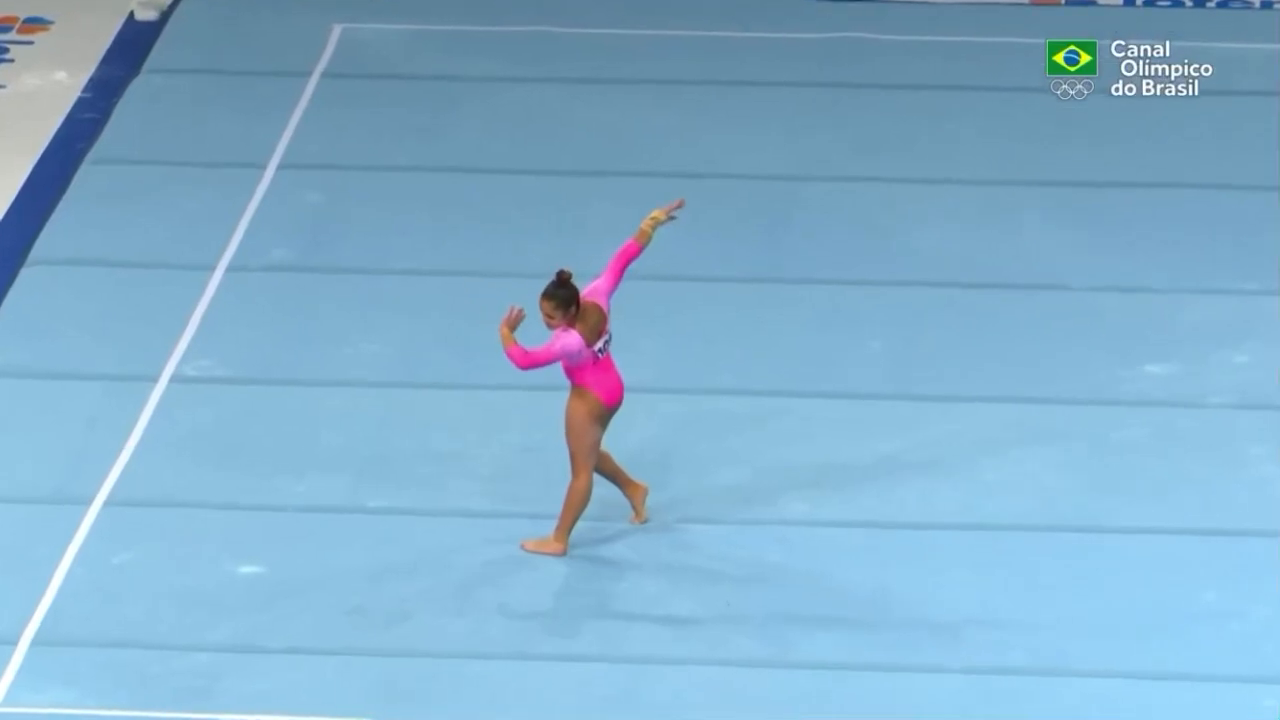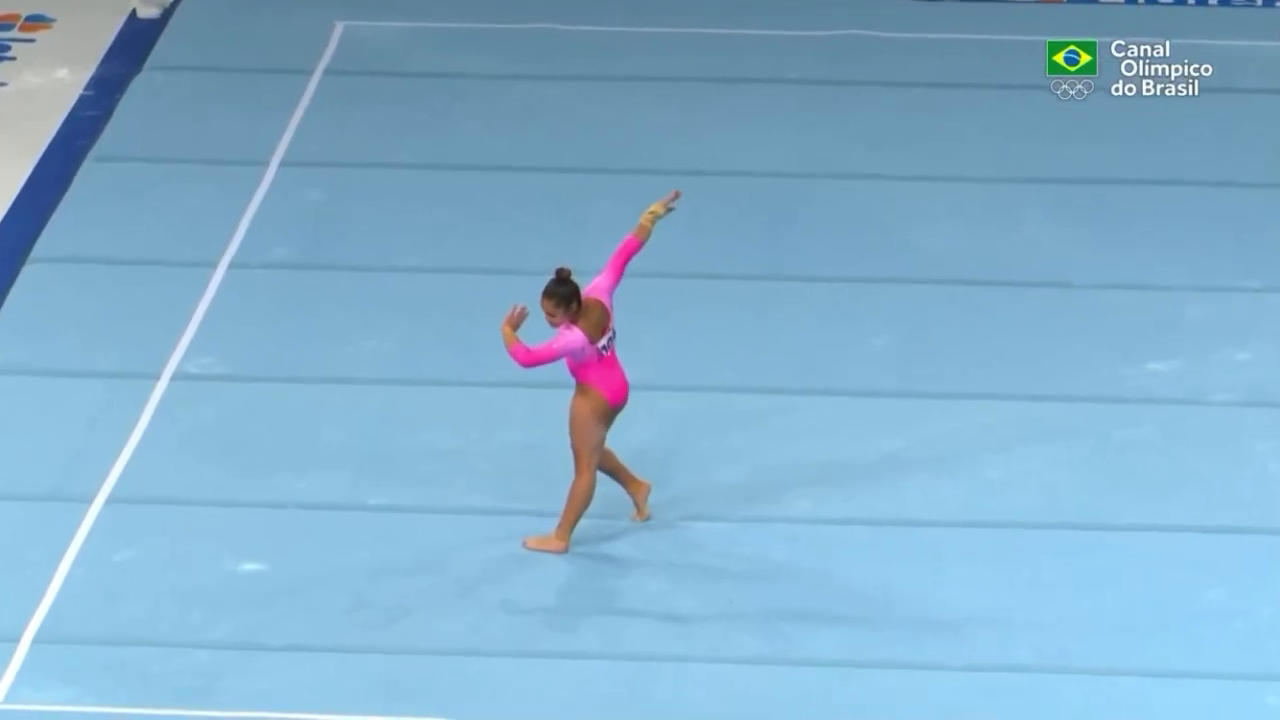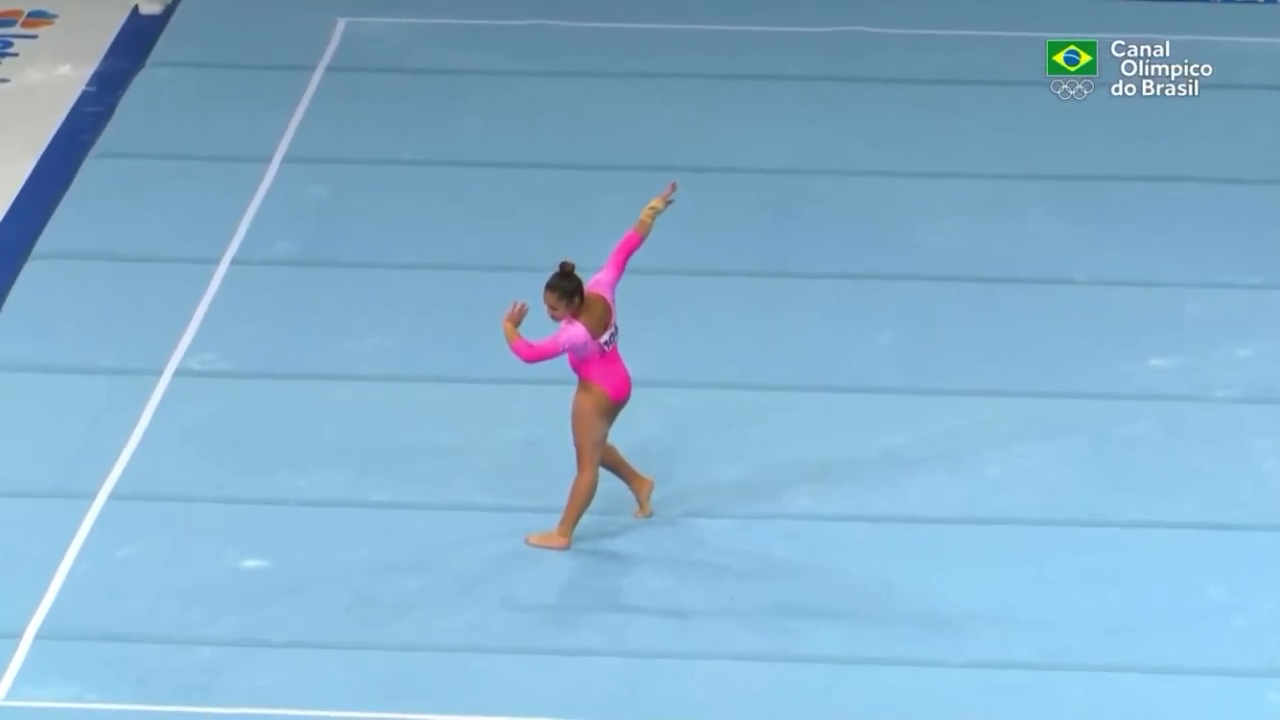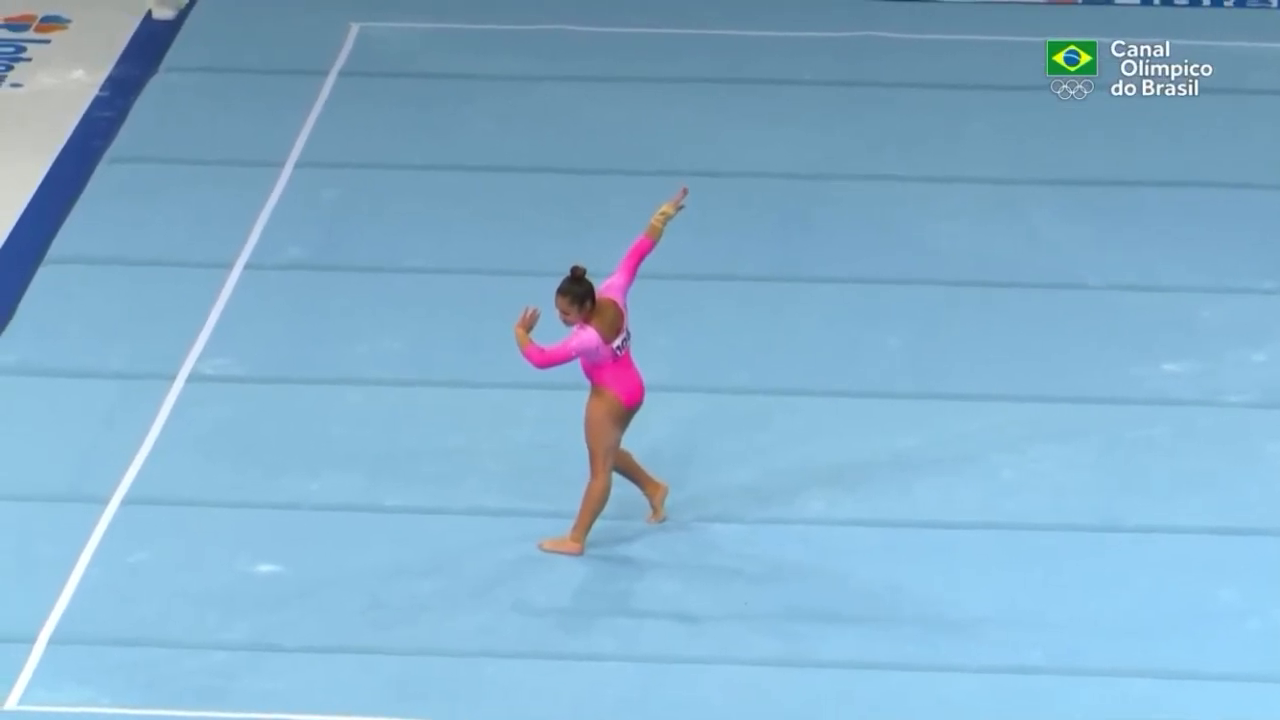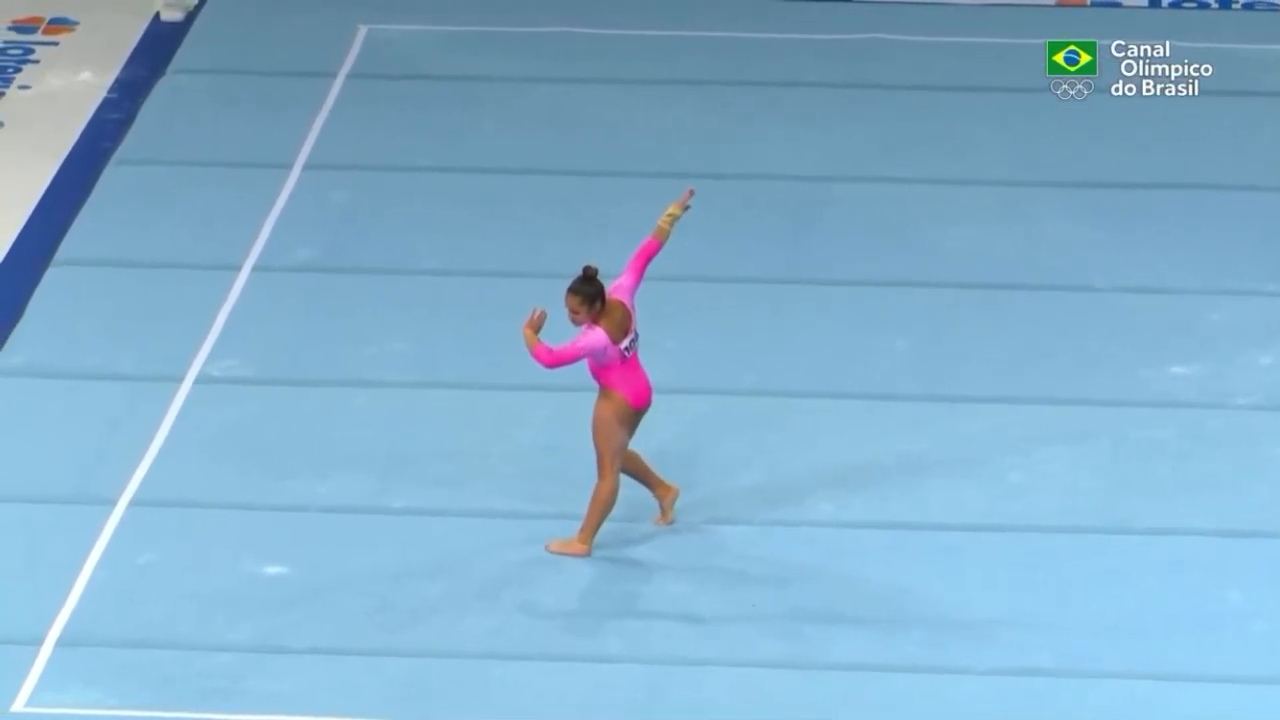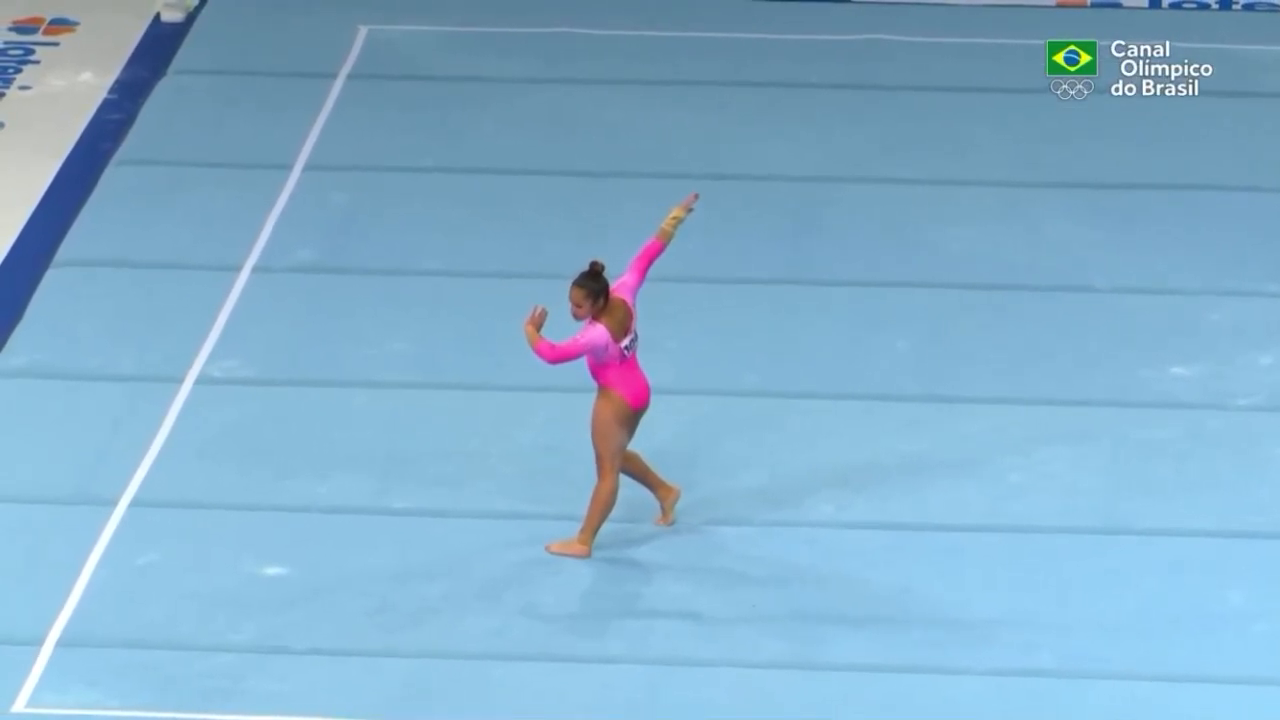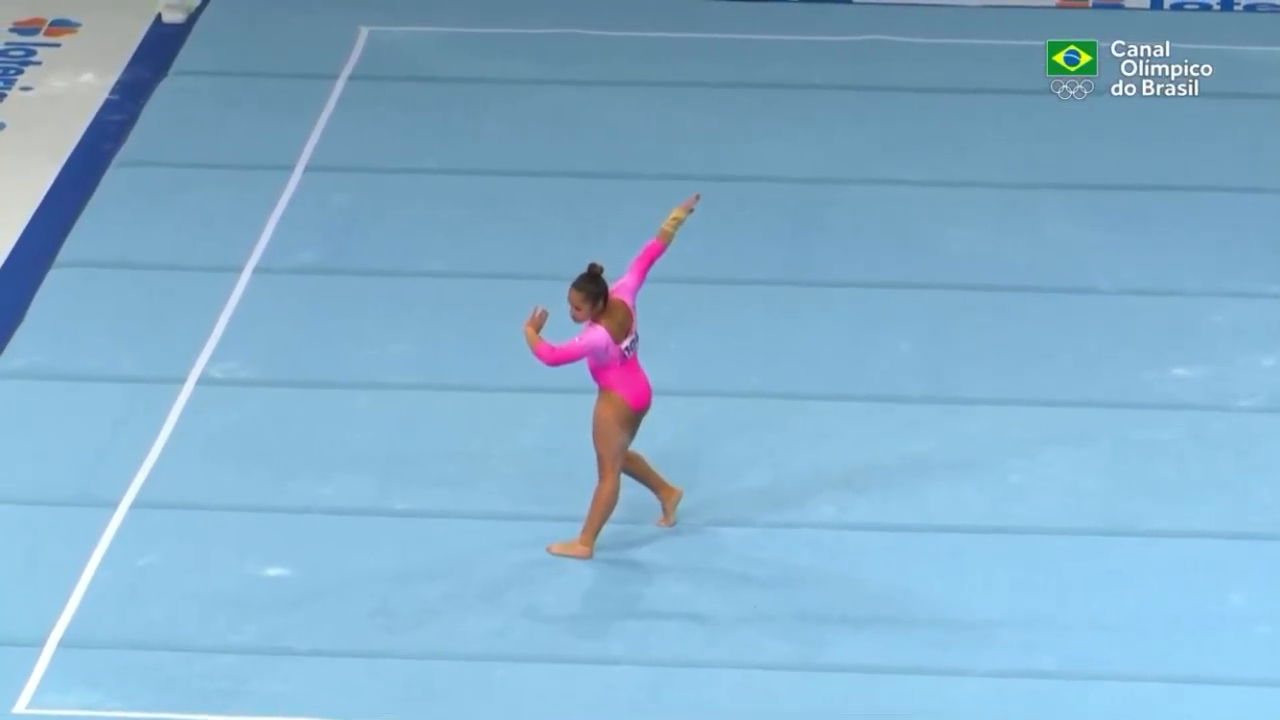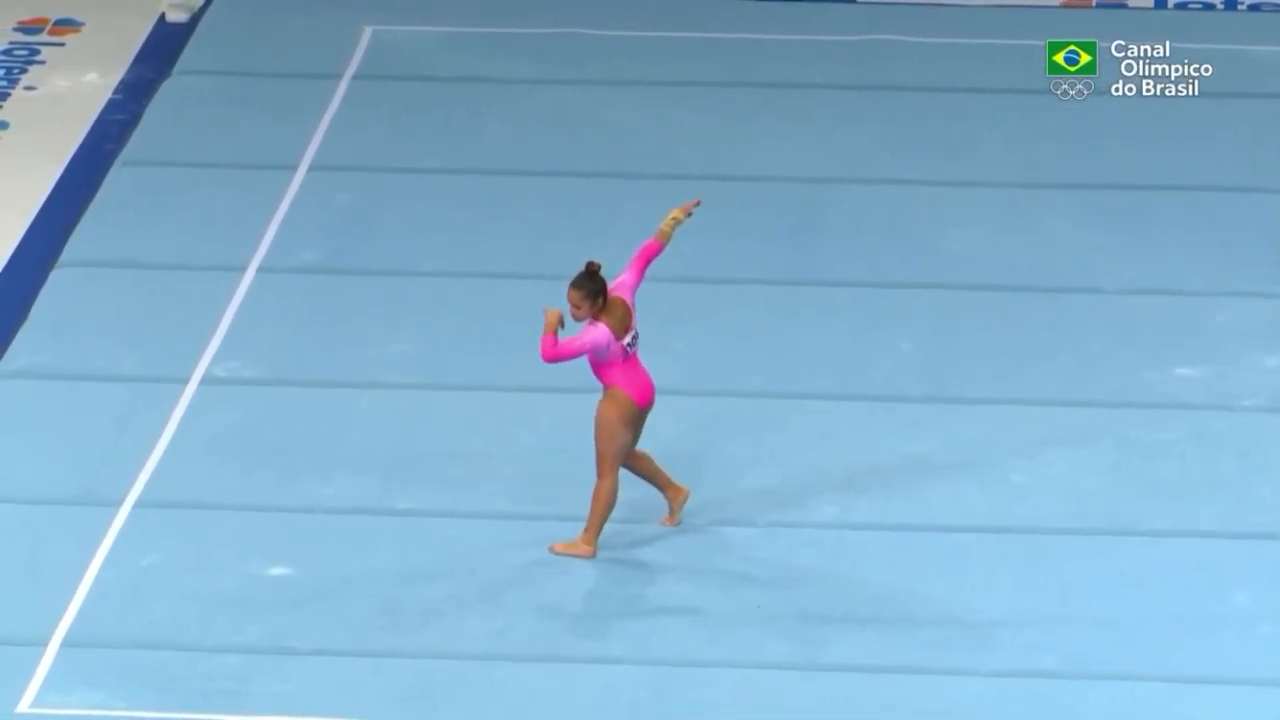
dt=0.5s
person 1, frame 1
left shoulder: (570, 341)
right shoulder: (595, 298)
left elbow: (523, 360)
right elbow: (622, 259)
left wrist: (505, 332)
right wrist: (652, 223)
left hip: (590, 400)
right hip: (610, 389)
left knee: (581, 470)
right knee: (588, 453)
left ankle: (558, 540)
right ankle: (633, 488)
person 1, frame 2
left shoulder: (573, 338)
right shoulder: (599, 294)
left elbow: (526, 358)
right elbow: (623, 255)
left wrist: (507, 331)
right wrist: (650, 217)
left hip: (595, 396)
right hip: (616, 387)
left knee: (585, 467)
right knee: (593, 451)
left ankle: (560, 537)
right ankle: (635, 485)
person 1, frame 3
left shoulder: (575, 333)
right shoulder: (601, 290)
left elbow: (529, 354)
right elbow: (624, 250)
left wrist: (509, 328)
right wrist: (650, 213)
left hip: (597, 393)
right hip: (618, 383)
left knee: (587, 464)
right knee: (595, 448)
left ankle: (562, 534)
right ankle: (639, 483)
person 1, frame 4
left shoulder: (587, 338)
right shoulder: (613, 294)
left elbow: (541, 359)
right elbow: (635, 254)
left wrist: (521, 334)
right wrist: (661, 218)
left hip: (610, 398)
right hip: (630, 388)
left knee: (600, 469)
right knee: (609, 453)
left ankle: (575, 539)
right ankle: (653, 488)
person 1, frame 5
left shoulder: (596, 338)
right shoulder: (621, 295)
left elbow: (549, 358)
right elbow: (643, 256)
left wrist: (529, 334)
right wrist: (669, 219)
left hip: (618, 399)
right hip: (639, 390)
left knee: (608, 471)
right knee: (617, 455)
left ankle: (582, 541)
right ankle: (663, 490)
person 1, frame 6
left shoulder: (597, 335)
right shoulder: (623, 295)
left elbow: (552, 354)
right elbow: (647, 255)
left wrist: (531, 331)
right wrist: (674, 219)
left hip: (616, 399)
right hip: (637, 391)
left knee: (607, 471)
right knee: (617, 455)
left ankle: (582, 542)
right ankle: (665, 491)
person 1, frame 7
left shoulder: (596, 337)
right shoulder: (623, 296)
left elbow: (551, 356)
right elbow: (649, 255)
left wrist: (530, 332)
right wrist: (676, 218)
left hip: (617, 400)
right hip: (638, 391)
left knee: (608, 472)
right knee: (618, 456)
left ankle: (584, 543)
right ankle: (667, 492)
person 1, frame 8
left shoulder: (595, 335)
right shoulder: (621, 296)
left elbow: (550, 353)
right elbow: (647, 253)
left wrist: (551, 323)
right wrist: (672, 221)
left hip: (622, 397)
right hip: (639, 390)
left knee: (606, 467)
right knee: (623, 454)
left ankle: (587, 541)
right ankle: (674, 492)
